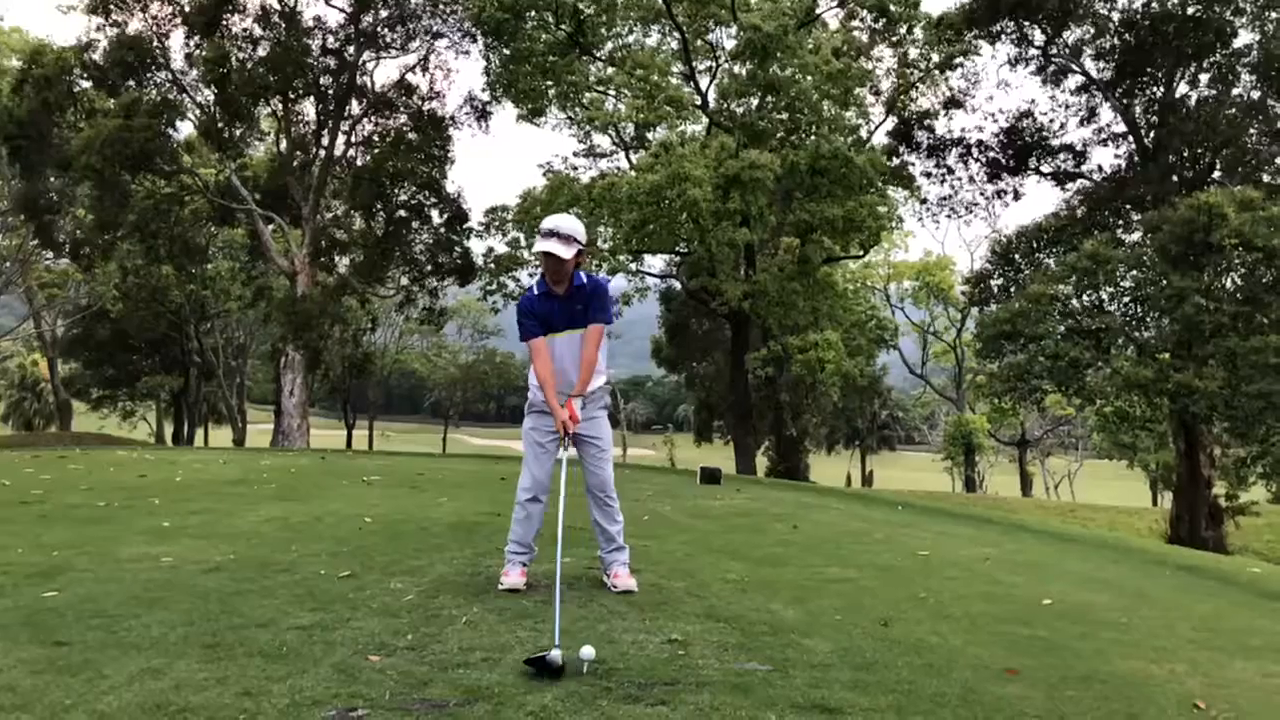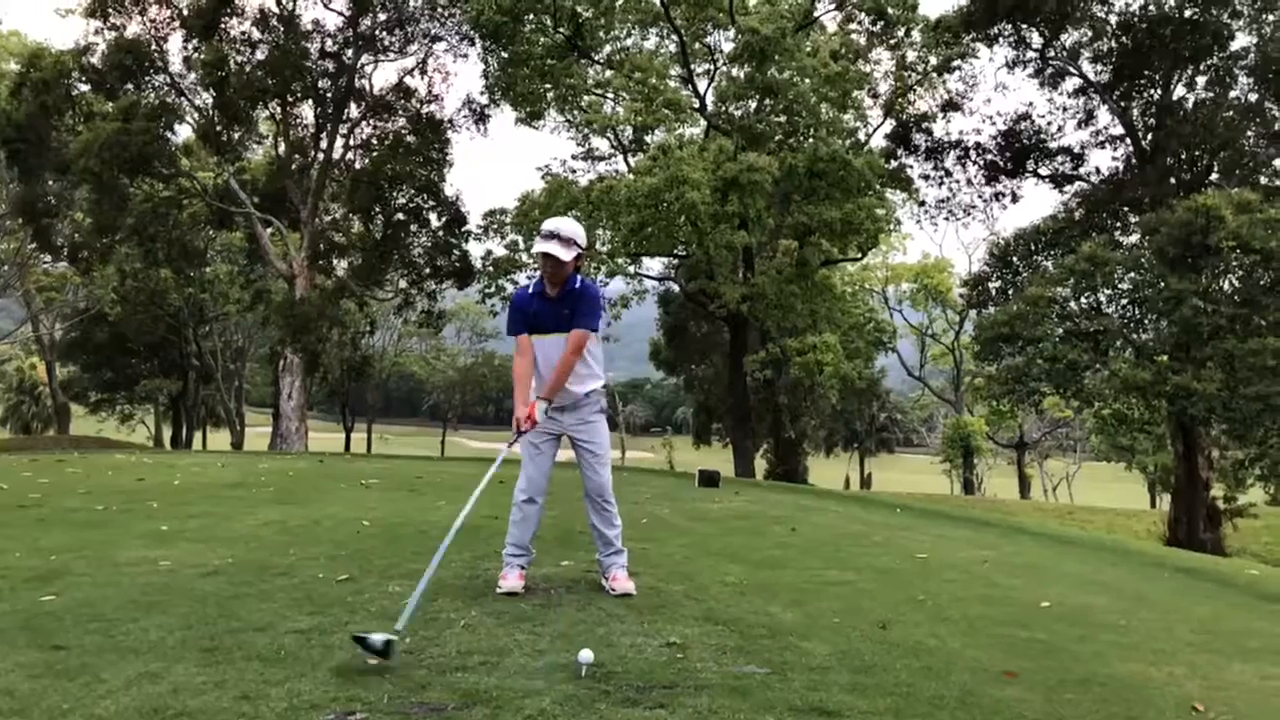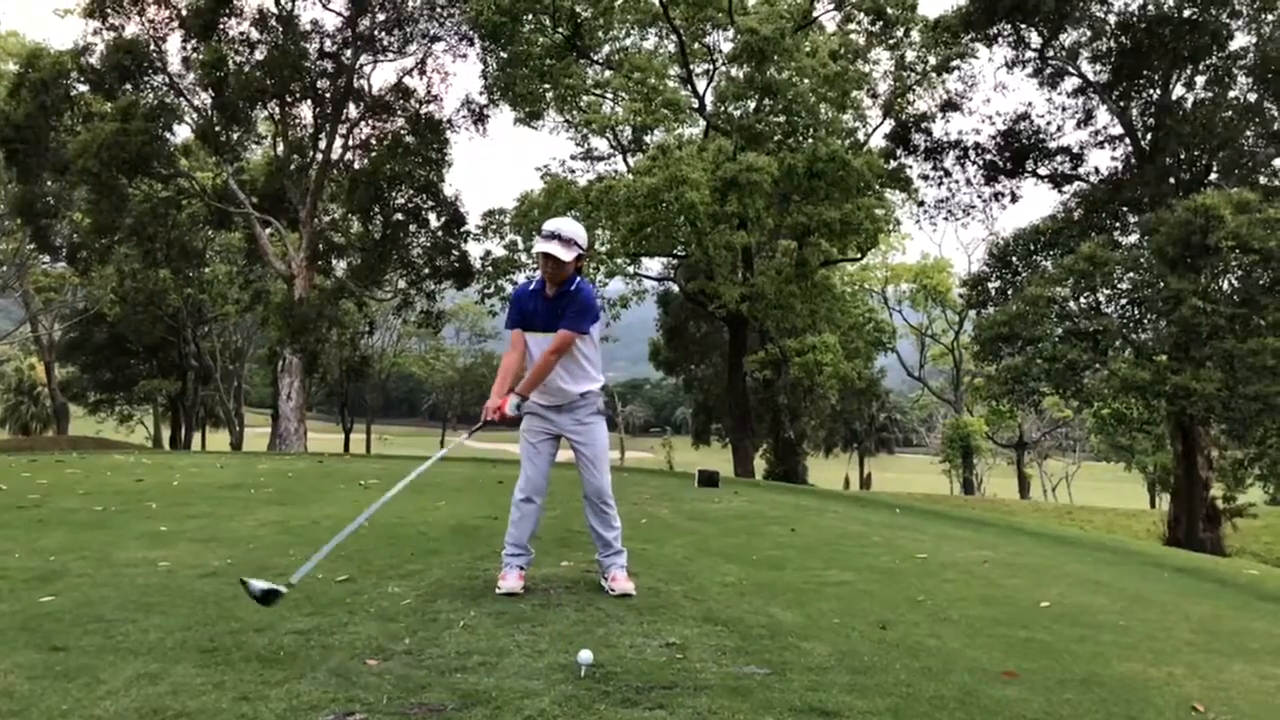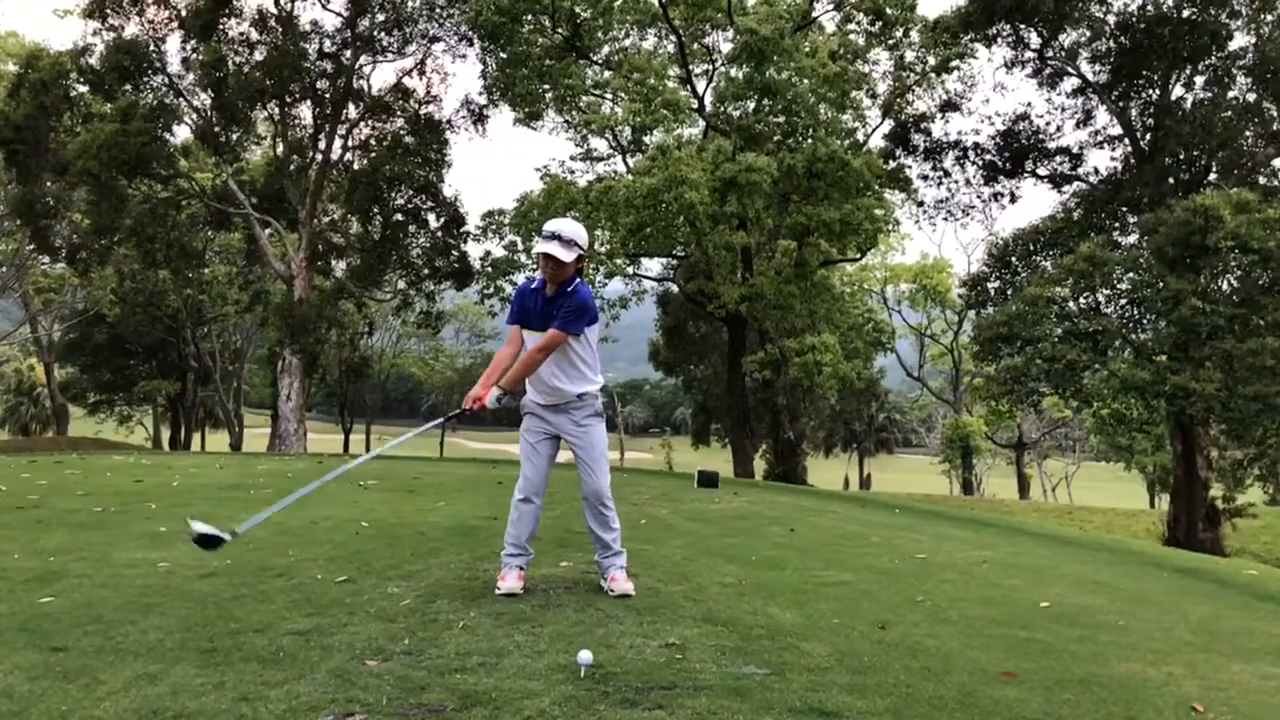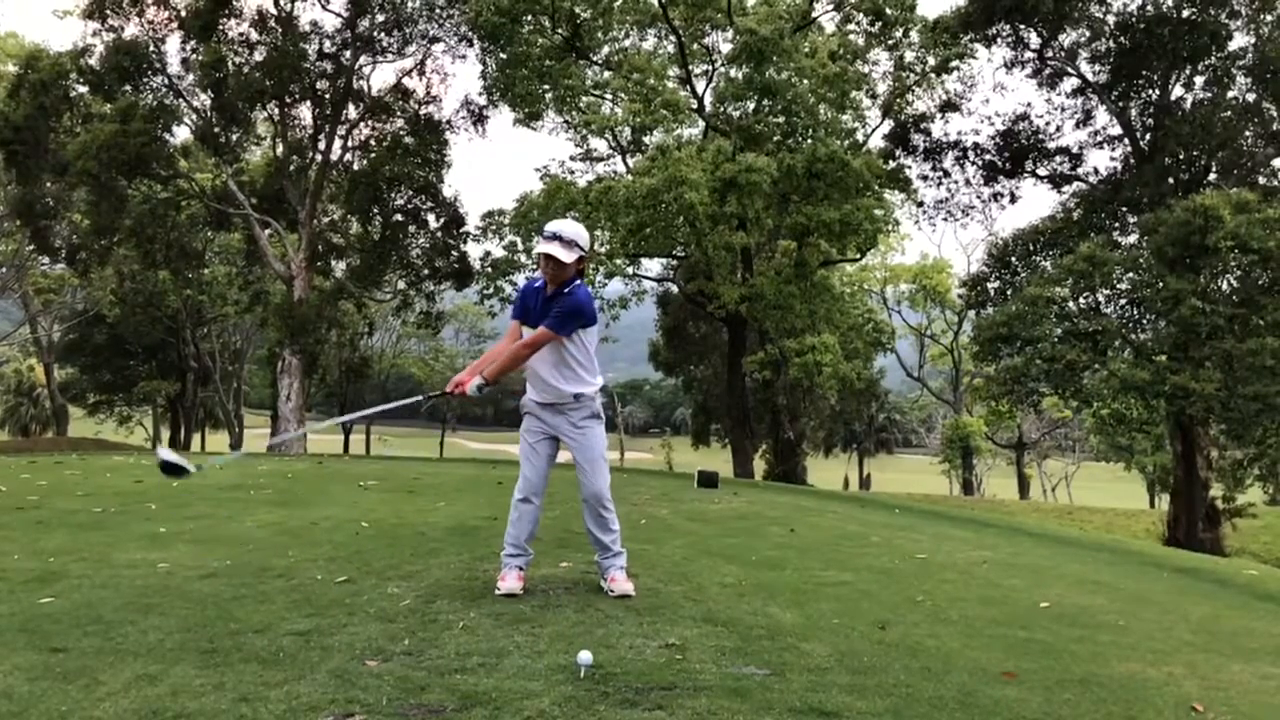
dt=0.3s
person 1, frame 1
left shoulder: (596, 289)
right shoulder: (529, 301)
left elbow: (591, 348)
right elbow: (541, 358)
left wrist: (576, 401)
right wrist: (556, 408)
left hip: (590, 401)
right hip: (544, 404)
left knee: (602, 484)
right knee: (533, 485)
left ankle: (616, 562)
right ankle: (516, 561)
person 1, frame 2
left shoulder: (587, 294)
right shoulder: (522, 299)
left elbow: (571, 353)
right elbow: (523, 356)
left wrist: (543, 403)
right wrist: (522, 404)
left hip: (585, 404)
right hip: (537, 405)
left knee: (599, 487)
right knee: (529, 487)
left ankle: (614, 565)
right ankle: (515, 563)
person 1, frame 3
left shoulder: (583, 297)
right shoulder: (522, 295)
left elbow: (553, 353)
right elbow: (515, 351)
left wrist: (516, 398)
right wrist: (497, 394)
left hip: (583, 405)
right hip: (539, 406)
left knee: (598, 488)
right knee: (529, 488)
left ankle: (613, 566)
right ankle: (514, 564)
person 1, frame 4
left shoulder: (580, 299)
right shoulder: (525, 292)
left elbow: (541, 351)
right elbow: (512, 346)
left wrist: (499, 391)
right wrist: (482, 384)
left hip: (582, 407)
right hip: (539, 407)
left knee: (597, 489)
right knee: (528, 488)
left ankle: (613, 566)
right ankle: (514, 564)
person 1, frame 5
left shoulder: (578, 300)
right shoulder: (530, 290)
left elbow: (528, 347)
right elbow: (509, 341)
left wrist: (482, 380)
right wrist: (469, 370)
left hip: (580, 408)
right hip: (538, 406)
left knee: (596, 490)
right knee: (528, 489)
left ankle: (613, 566)
right ankle: (513, 564)
